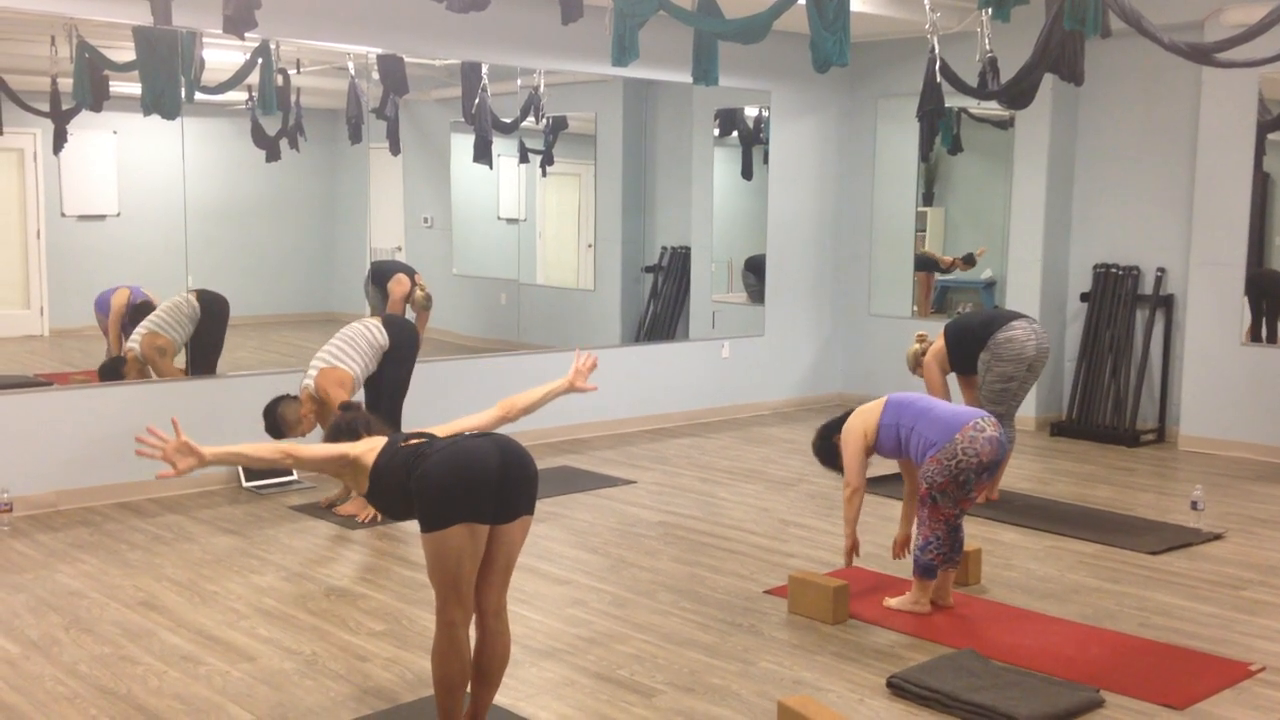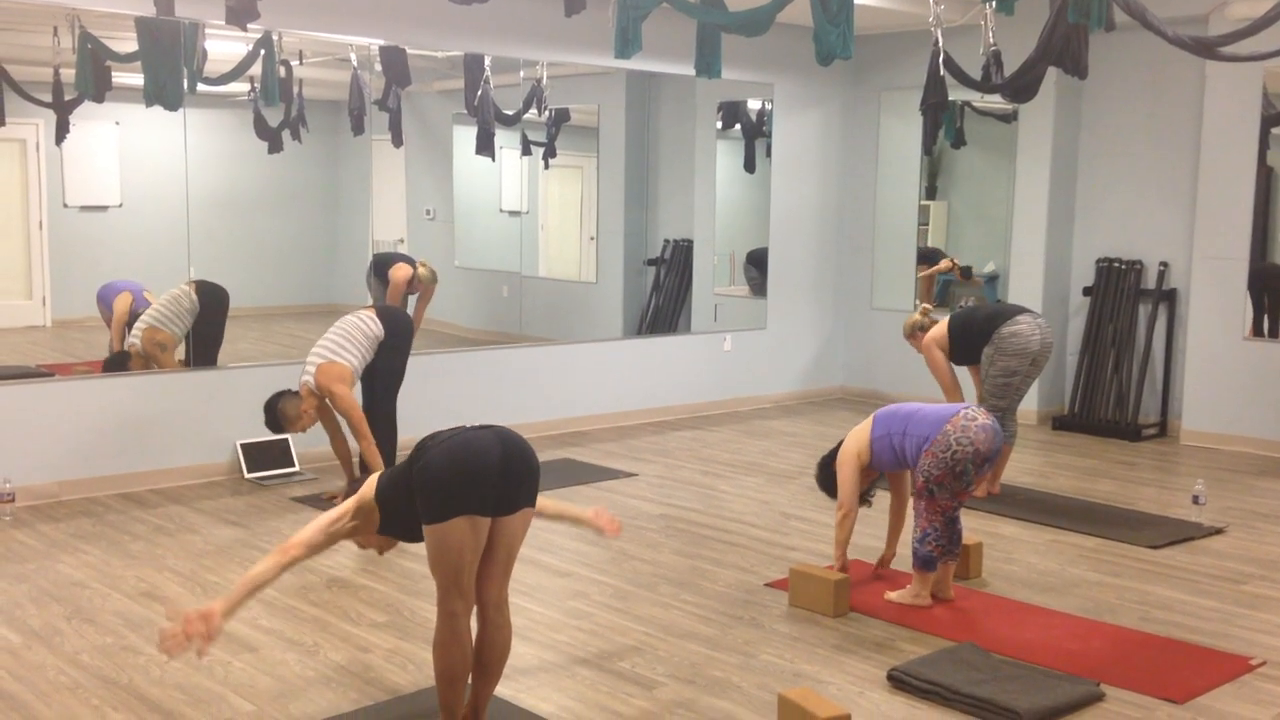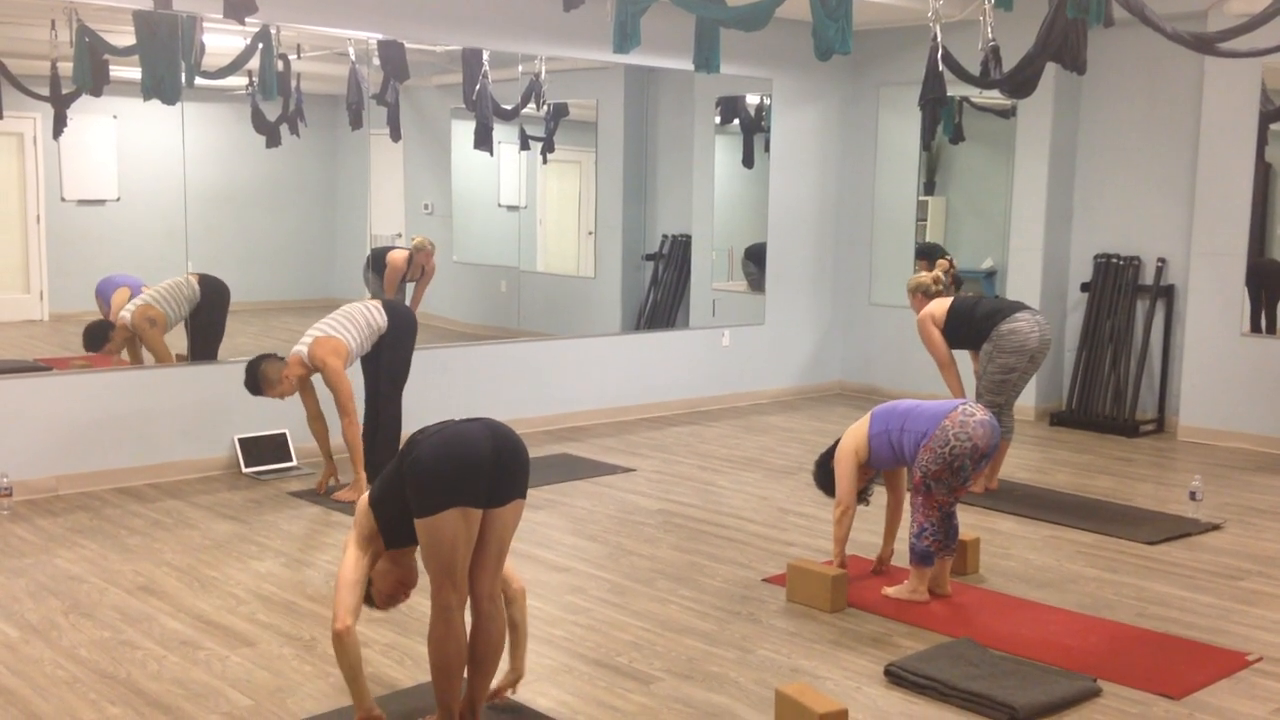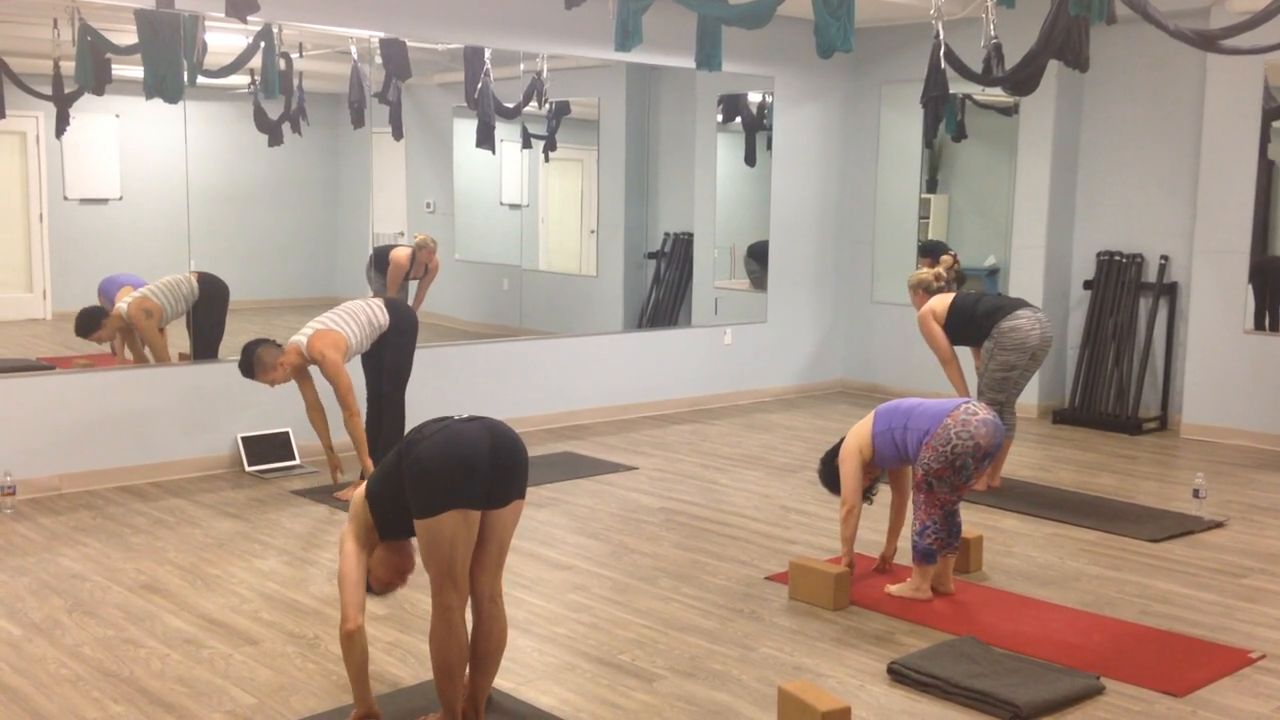
dt=0.7s
person 1, frame 1
left shoulder: (352, 455)
right shoulder: (429, 435)
left elbow: (285, 454)
right elbow: (505, 409)
left wrist: (204, 456)
right wrist: (567, 383)
left hip: (453, 479)
right hip: (514, 459)
left knee: (453, 619)
right knee: (492, 610)
person 1, frame 2
left shoulder: (361, 509)
left elbow: (286, 555)
right elbow: (511, 503)
left wrist: (221, 609)
right wrist: (585, 516)
left hip: (453, 466)
right hip: (515, 449)
left knee: (455, 611)
right knee: (493, 603)
person 1, frame 3
left shoulder: (366, 540)
left elbow: (342, 626)
right elbow: (513, 588)
right wrist: (516, 664)
left hip: (445, 460)
left knee: (448, 604)
right knee: (487, 595)
person 1, frame 4
left shoulder: (360, 528)
left elbow: (352, 623)
right elbow: (487, 592)
right wrist: (476, 675)
left hip: (444, 460)
right hip: (505, 444)
left knee: (448, 606)
right knee: (488, 595)
person 2, frame 1
left shoulder: (932, 359)
right shoulder: (959, 349)
right elbow: (973, 406)
left hip: (1008, 342)
right hip: (1038, 336)
right knee: (1004, 420)
right ankle: (991, 488)
person 2, frame 2
left shoulder: (930, 341)
right shoulder: (959, 330)
left elbow: (952, 392)
right elbow: (983, 385)
left hip: (1012, 337)
left knee: (989, 414)
right knee: (1006, 413)
left ankle: (978, 483)
right ankle: (993, 481)
person 2, frame 3
left shoulder: (926, 316)
right shoulder: (958, 307)
left elbow: (947, 365)
right elbow: (978, 359)
left hip: (1010, 333)
right hip: (1038, 326)
left knee: (985, 410)
right knee: (1002, 409)
left ankle: (975, 479)
right ankle: (991, 477)
person 2, frame 4
left shoulder: (927, 313)
right shoulder: (959, 304)
left elbow: (949, 361)
right elbow: (980, 355)
left hip: (1012, 331)
left knee: (987, 408)
right knee: (1005, 406)
left ankle: (978, 478)
right ankle: (993, 476)
person 3, frame 1
left shoulder: (853, 427)
right shoulder: (888, 419)
left elbow: (854, 487)
right elbow: (913, 480)
left wrist: (850, 536)
right wrist: (904, 529)
left hip: (959, 445)
left knee: (932, 522)
right knee: (950, 519)
left ankle: (918, 599)
right ankle: (942, 592)
person 3, frame 2
left shoulder: (851, 449)
right shoulder: (886, 447)
left elbow: (846, 509)
right elbow: (899, 499)
left wrist: (840, 557)
right wrist: (890, 549)
left hip: (955, 437)
left knee: (928, 512)
right knee: (947, 510)
left ankle: (919, 592)
right ankle: (942, 585)
person 3, frame 3
left shoulder: (848, 447)
right shoulder: (883, 445)
left elbow: (844, 507)
right elbow: (896, 498)
left wrist: (838, 555)
right wrist: (887, 547)
left hip: (954, 433)
left knee: (924, 507)
right knee: (943, 505)
left ankle: (916, 588)
right ankle: (939, 581)
person 3, frame 4
left shoulder: (853, 446)
right shoulder: (888, 444)
left elbow: (850, 505)
right elbow: (900, 497)
left wrist: (846, 553)
right wrist: (890, 546)
left hip: (956, 431)
left knee: (926, 504)
right knee: (946, 503)
left ankle: (919, 586)
right ankle: (942, 579)
person 4, frame 1
left shoulder: (329, 393)
right shoulder: (309, 398)
right wrist: (347, 488)
left hip: (399, 337)
right hip: (377, 334)
left knee: (386, 419)
right knee: (375, 418)
person 4, frame 2
left shoulder: (332, 388)
right shoulder: (308, 392)
left elbow: (366, 439)
right elbow: (336, 436)
right wrist: (352, 481)
left hip: (393, 328)
right hip: (366, 324)
left knee: (382, 409)
right knee: (371, 407)
person 4, frame 3
left shoulder: (325, 361)
right shoulder: (295, 364)
left elbow: (349, 420)
right elbow: (314, 416)
left wrist: (359, 475)
right wrist: (329, 462)
left hip: (396, 322)
right hip: (374, 324)
left knee: (387, 403)
right knee: (373, 404)
right ankle: (369, 478)
person 4, frame 4
left shoulder: (323, 354)
right shoulder: (293, 353)
left elbow: (351, 412)
right elbow: (313, 407)
left wrist: (365, 461)
right wrist: (330, 453)
left hip: (397, 322)
right hip: (376, 327)
left knee: (390, 402)
right knee: (375, 403)
right ankle: (370, 478)
